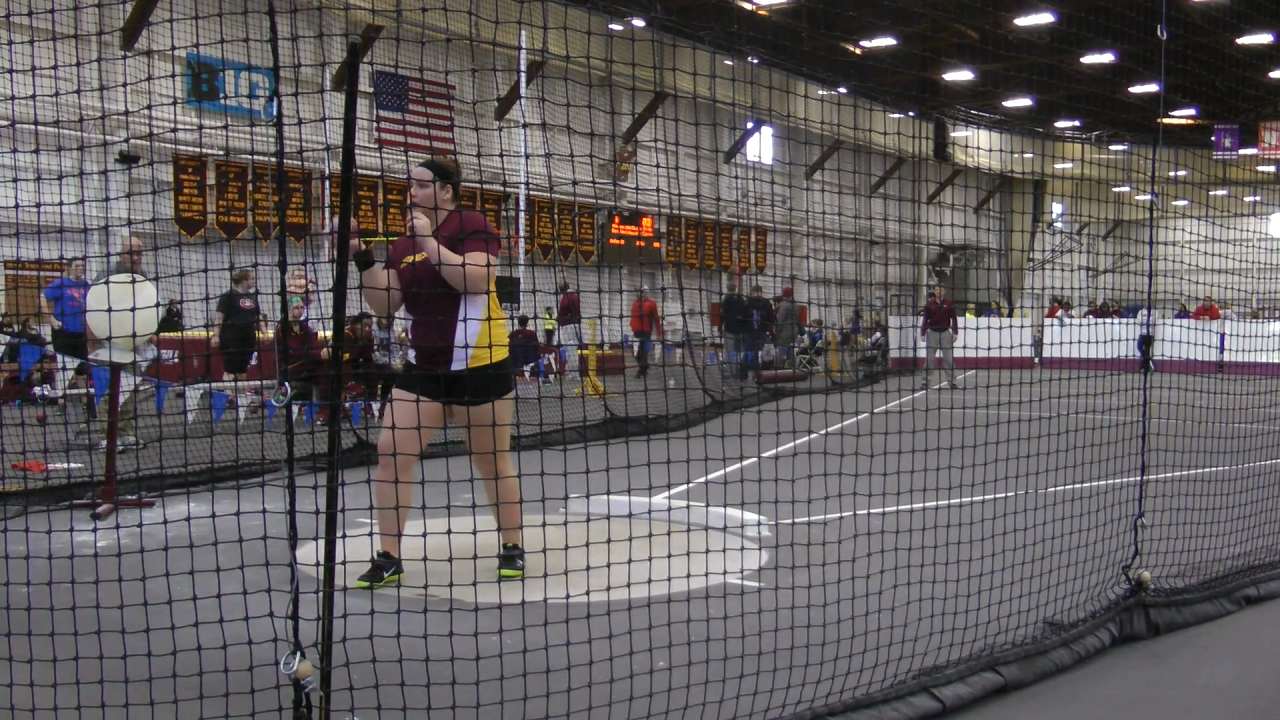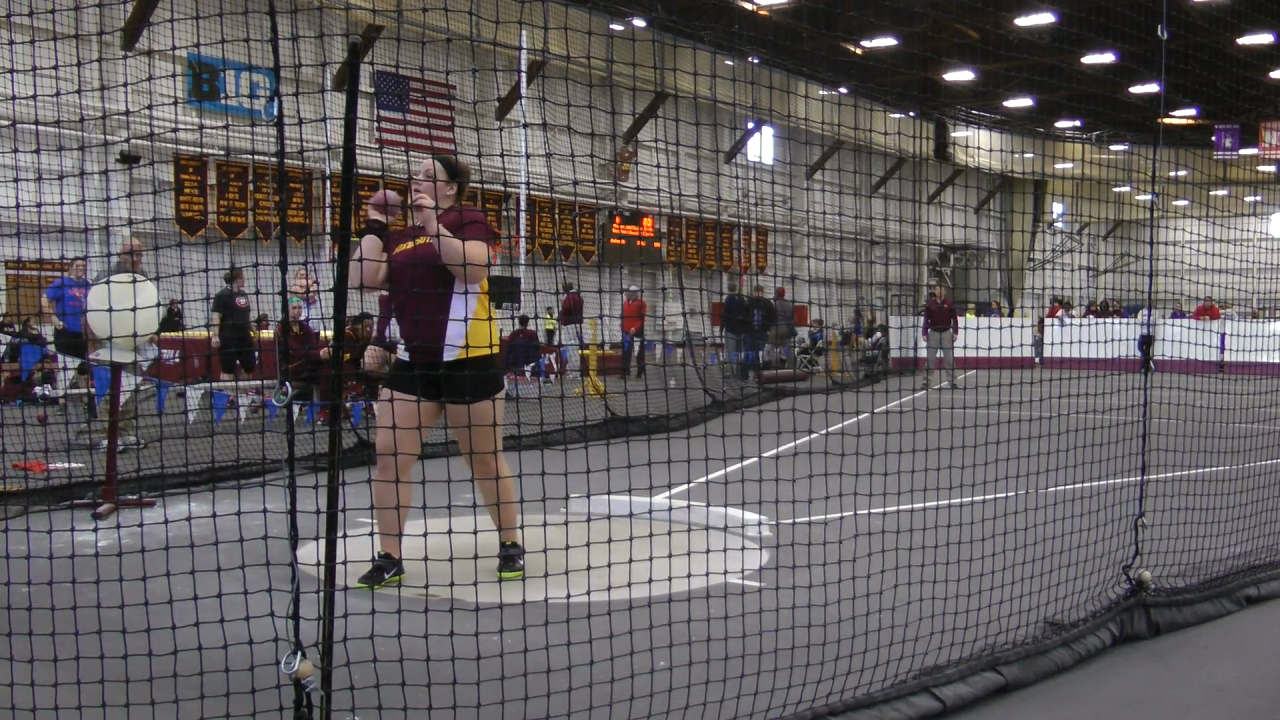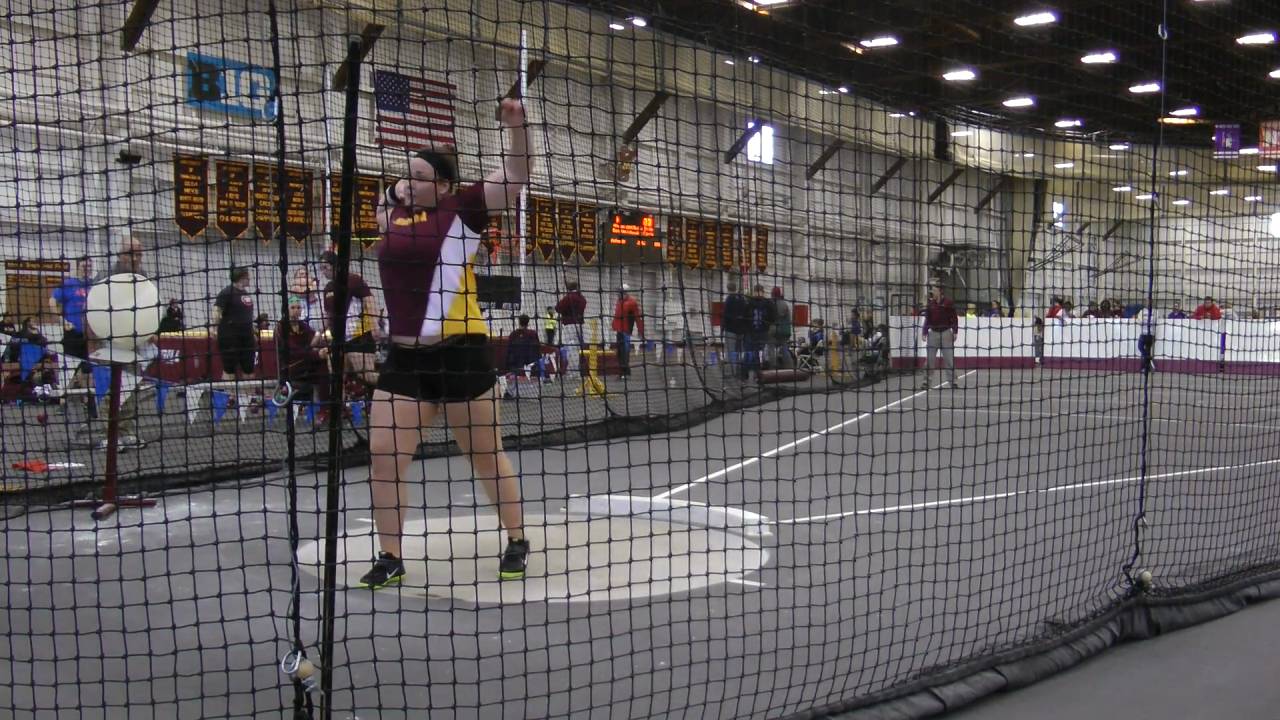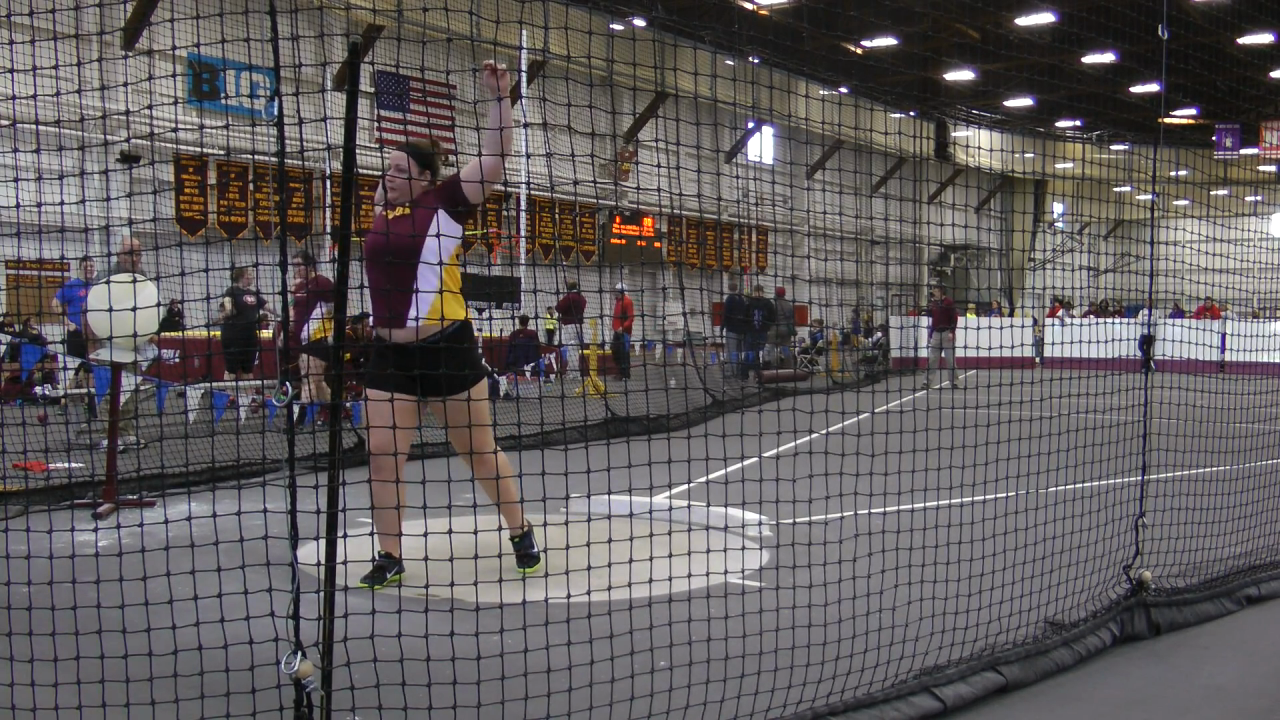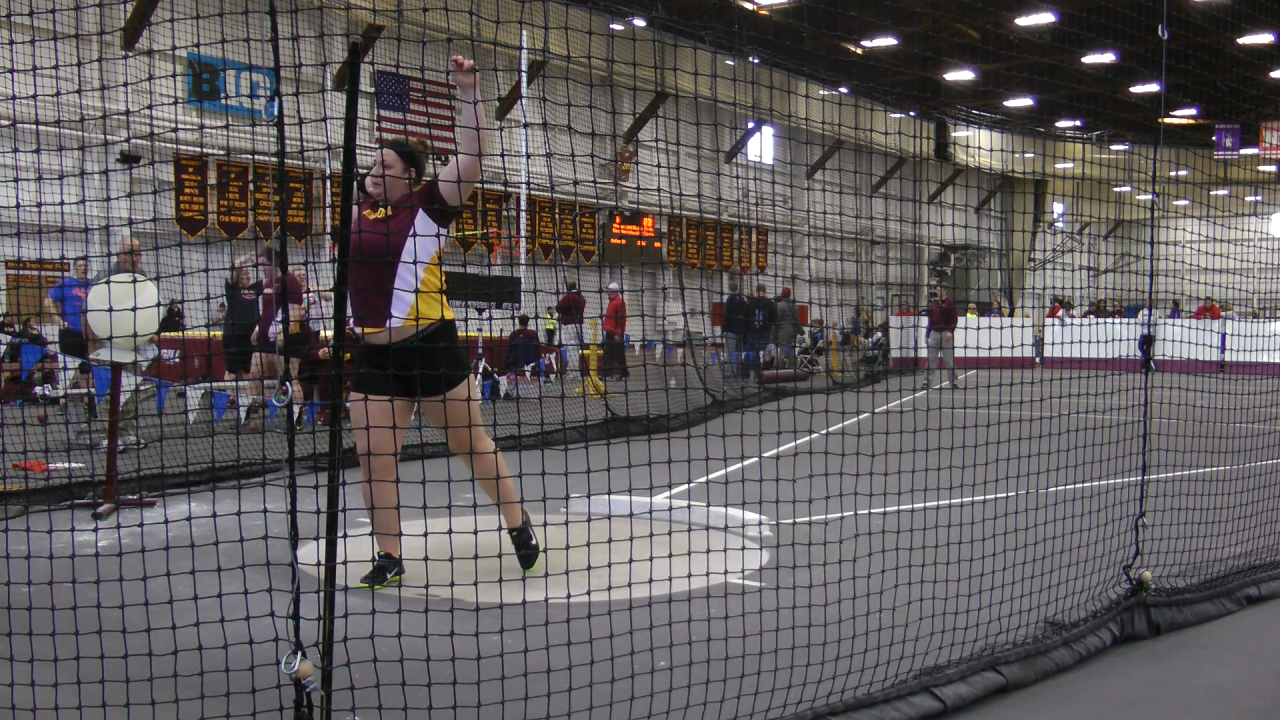
dt=0.5s
person 1, frame 1
left shoulder: (471, 224)
right shoulder: (403, 244)
left elbow: (474, 280)
right elbow: (383, 301)
left wrist: (430, 240)
right wrist: (360, 255)
left hip: (476, 364)
right hip: (422, 365)
left knee: (492, 460)
right knee: (391, 454)
left ankle: (512, 547)
right ankle: (389, 558)
person 1, frame 2
left shoulder: (469, 220)
right shoulder: (399, 236)
left elbow: (471, 268)
right elbow: (363, 280)
left wrist: (432, 223)
right wrist: (375, 226)
left hip: (468, 360)
right hip: (412, 362)
left knee: (485, 458)
right knee: (388, 456)
left ankle: (511, 545)
right ankle: (389, 558)
person 1, frame 3
left shoulder: (464, 211)
right shoulder: (398, 215)
left elbow: (517, 175)
right elbow: (381, 207)
left wrist: (517, 125)
right wrist: (395, 194)
left hip: (458, 354)
right hip: (403, 359)
left knee: (486, 456)
right knee: (384, 456)
left ankle: (516, 542)
right ankle: (390, 559)
person 1, frame 4
left shoulder: (448, 201)
right shoulder: (386, 207)
left elbow: (494, 157)
right elbow: (369, 198)
left wrist: (497, 96)
right wrist: (383, 188)
left hip: (446, 348)
right hip: (390, 354)
left knee: (481, 453)
right knee: (383, 458)
left ankle: (521, 533)
right ankle: (390, 557)
person 1, frame 5
left shoulder: (430, 203)
right shoulder: (366, 206)
left elbow: (470, 157)
left wrist: (468, 93)
right wrist: (360, 185)
left hip: (432, 347)
right hip: (375, 355)
left knee: (473, 446)
right knee: (374, 461)
left ankle: (519, 523)
right ankle: (390, 557)
